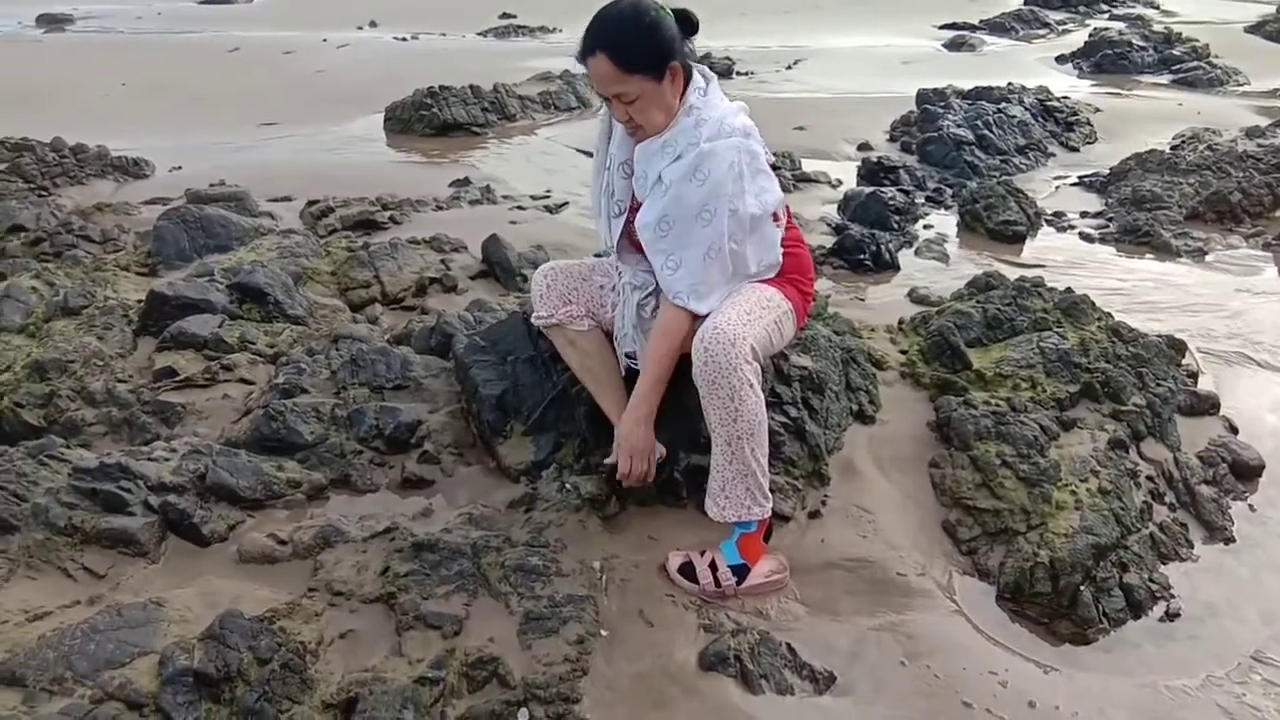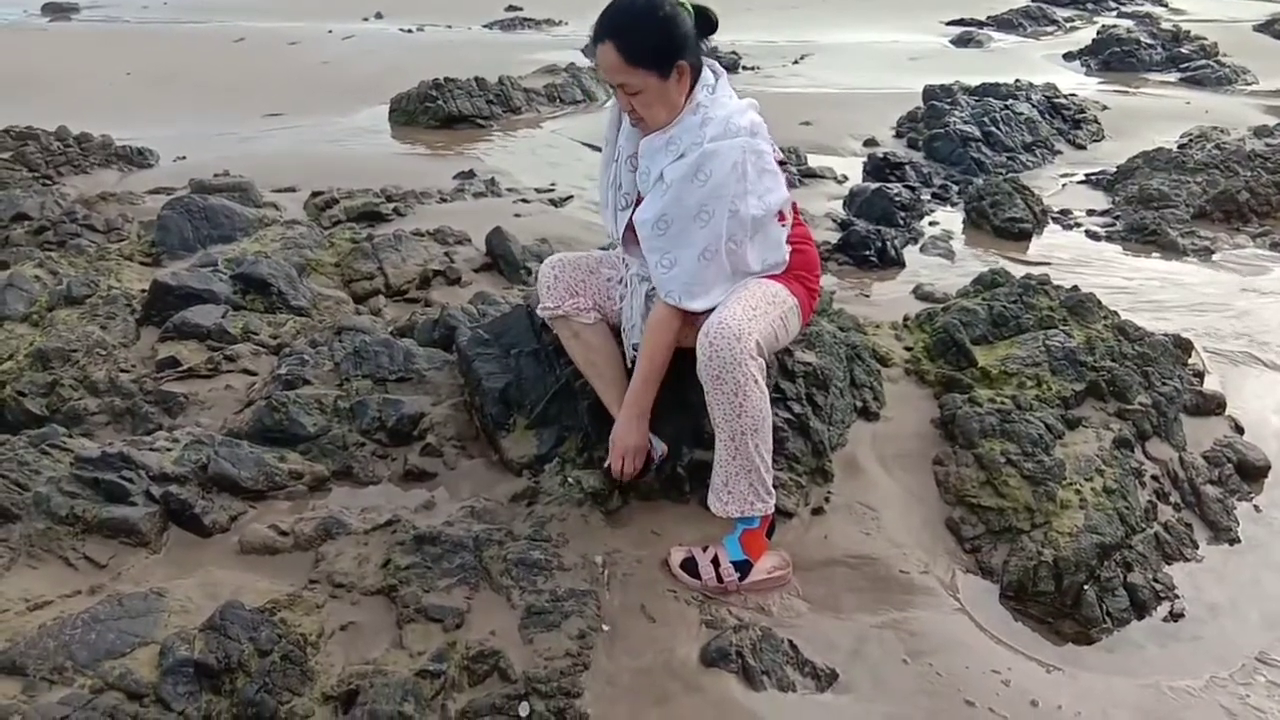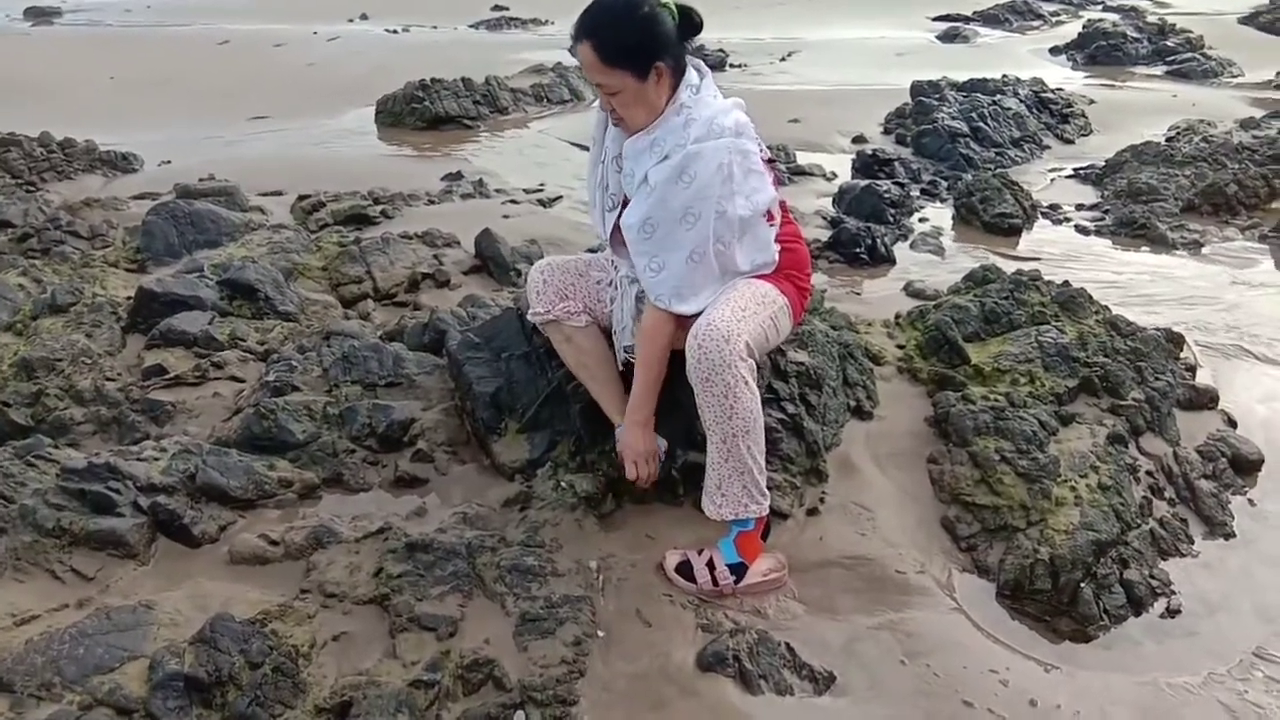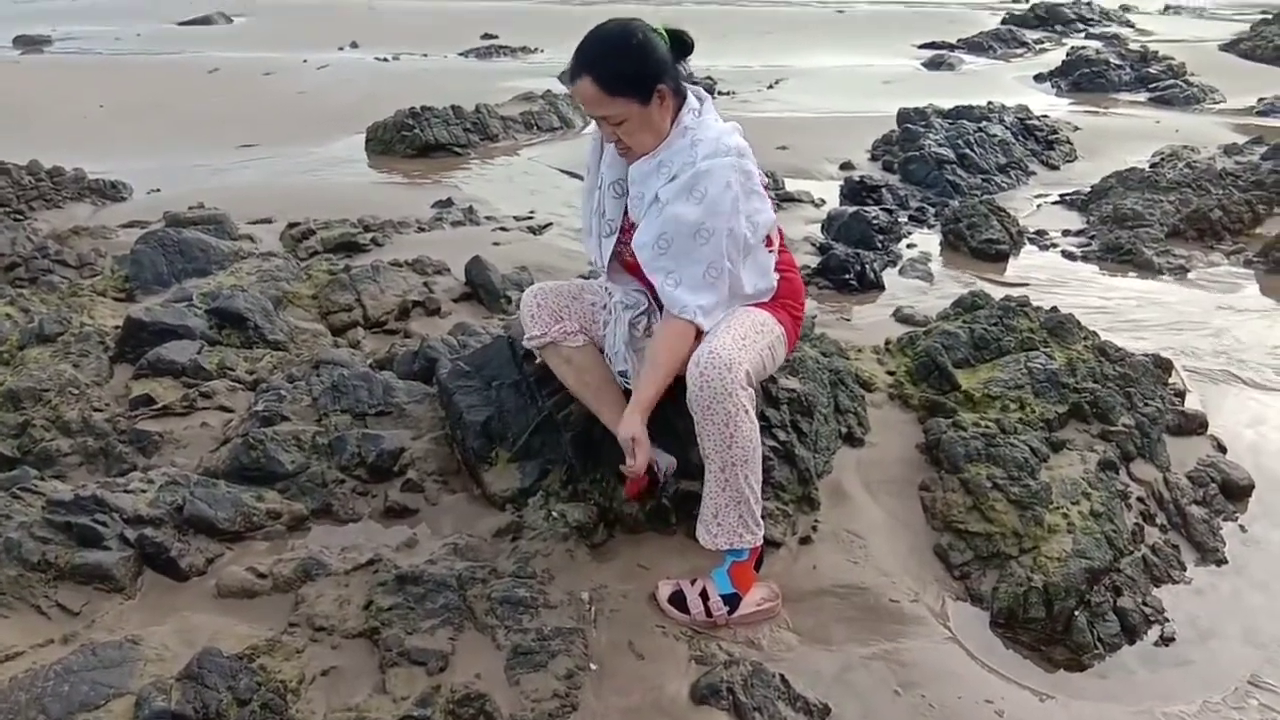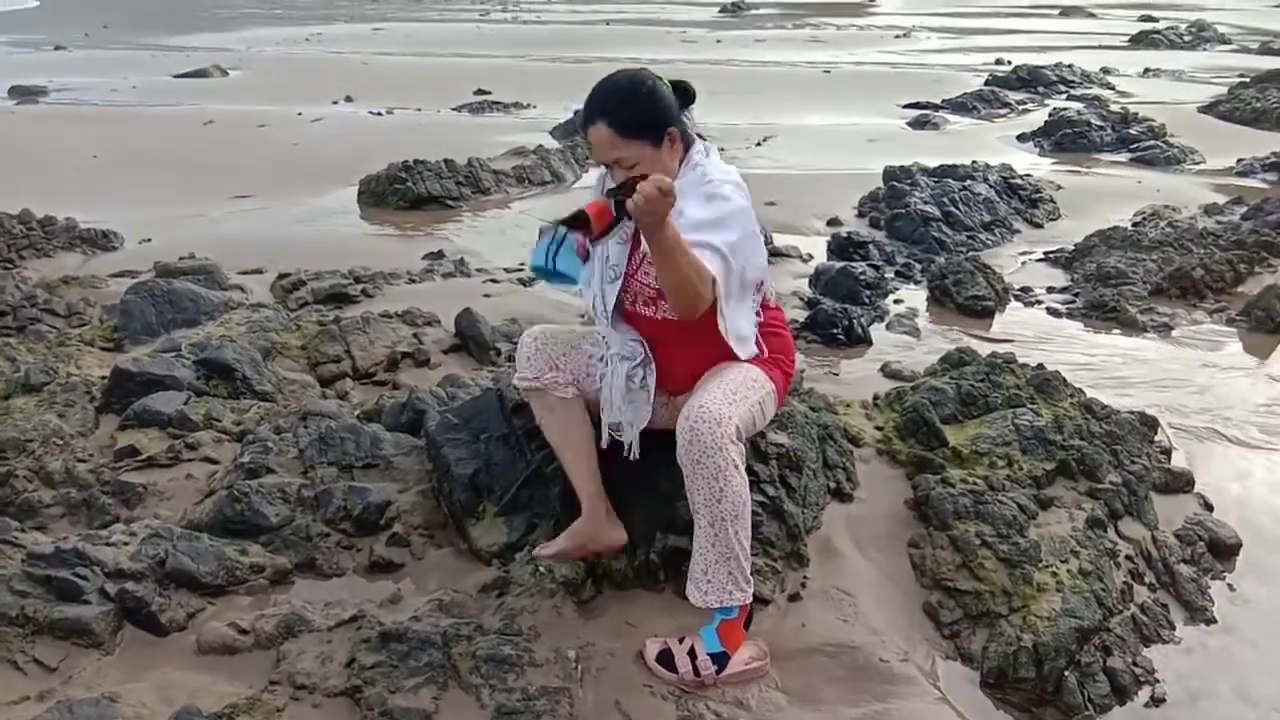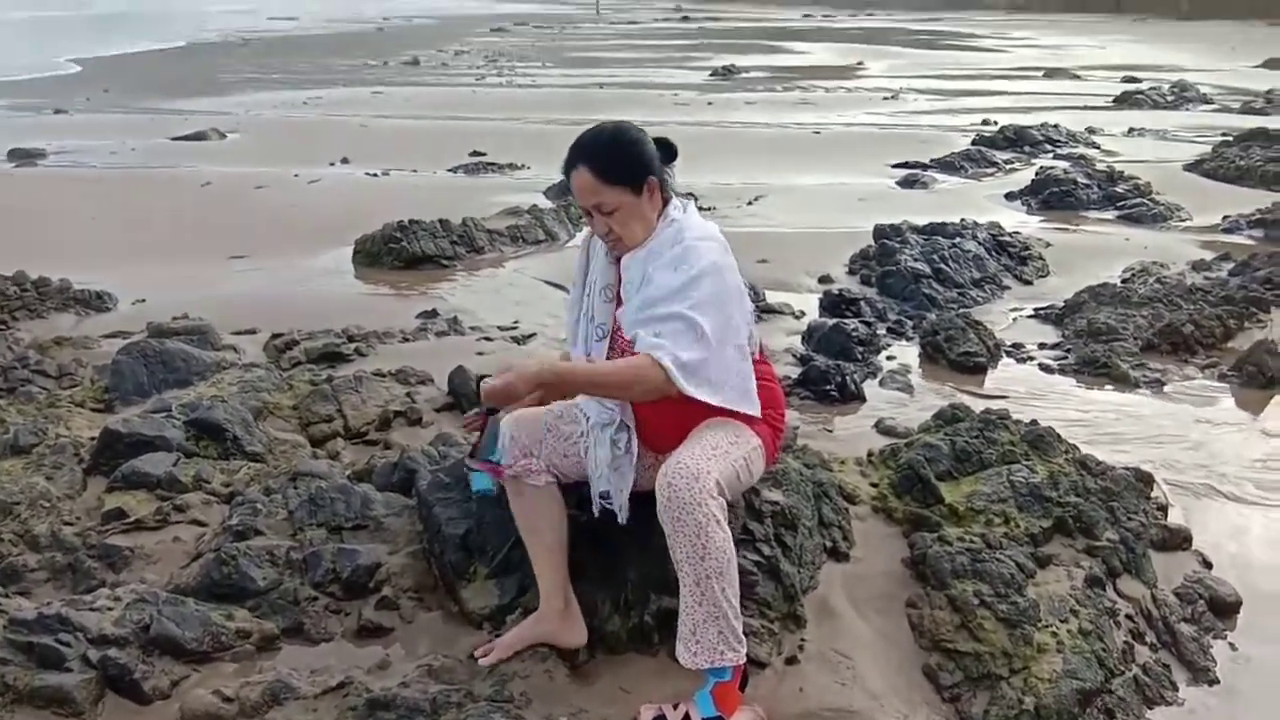
dt=0.4s
person 1, frame 1
left shoulder: (716, 150)
right shoulder: (634, 116)
left elbow: (685, 298)
right elbow: (627, 226)
left wrist: (639, 417)
left hip: (759, 277)
right hip: (662, 270)
left knee: (720, 342)
right knee: (553, 287)
left ankle: (750, 536)
right ankle: (635, 445)
person 1, frame 2
left shoulder: (720, 148)
right shoulder: (647, 108)
left elbow: (679, 295)
right elbow: (647, 241)
left wrist: (633, 416)
left hip: (764, 274)
right hip: (673, 266)
left knee: (725, 337)
right knee: (560, 278)
left ankle: (753, 531)
right ankle: (639, 445)
person 1, frame 3
left shoulder: (705, 147)
right shoulder: (639, 107)
left elbow: (670, 297)
right elbow: (633, 233)
left wrist: (639, 420)
left hip: (756, 272)
right hip: (665, 266)
left knee: (713, 338)
right knee: (549, 282)
left ankle: (748, 533)
right ankle: (633, 443)
person 1, frame 4
left shoulder: (710, 166)
right shoulder: (627, 137)
left elbow: (689, 308)
right elbow: (620, 244)
left wrist: (637, 410)
right wrist: (587, 324)
left hip: (747, 301)
right hip: (651, 294)
left knee: (715, 368)
right knee: (542, 306)
left ankle: (742, 564)
right ankle: (641, 453)
person 1, frame 5
left shoulder: (717, 196)
right shoulder: (622, 188)
left elbow: (695, 302)
right elbow: (608, 285)
left wrist: (657, 224)
left hip: (735, 356)
right hip: (646, 354)
left knee: (706, 423)
right knee: (539, 350)
left ankle: (730, 623)
right ankle: (598, 518)
person 1, frame 6
left shoulder: (694, 253)
right shoulder: (602, 247)
left elbow: (660, 371)
right elbow: (593, 352)
left wrist: (547, 377)
right wrist: (536, 384)
left hip: (723, 414)
right hip: (636, 418)
left knee: (685, 480)
right knee: (520, 435)
right ankle: (558, 613)
